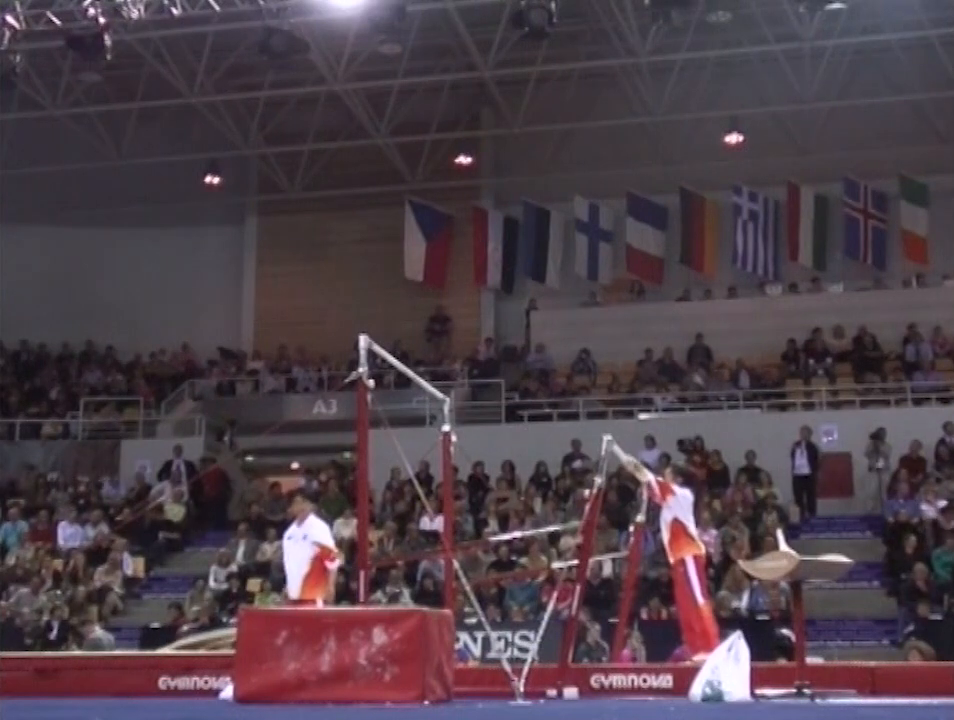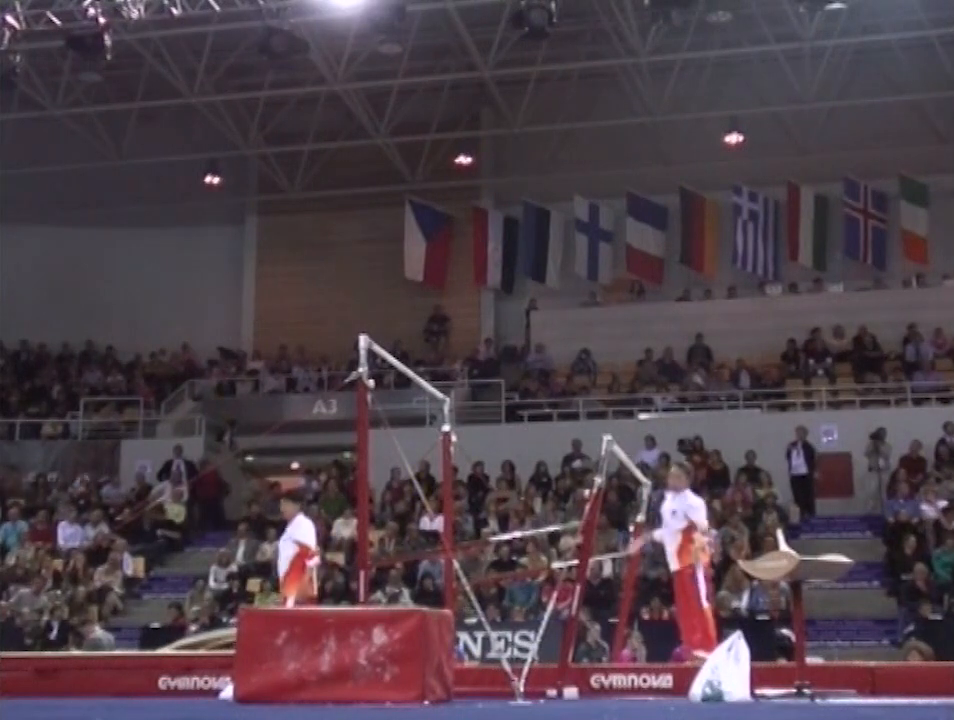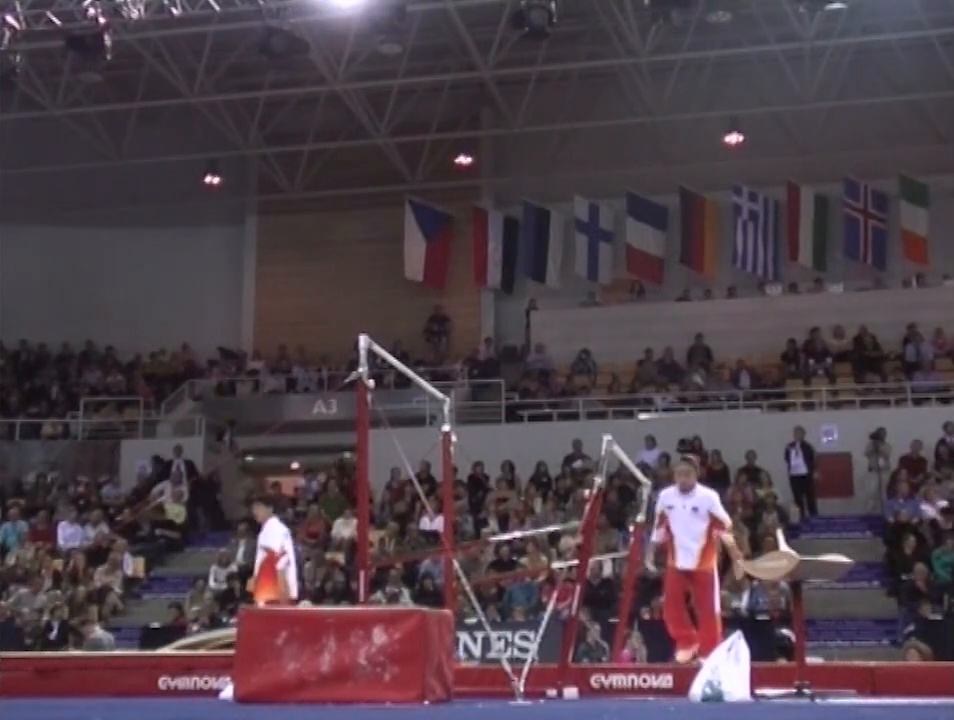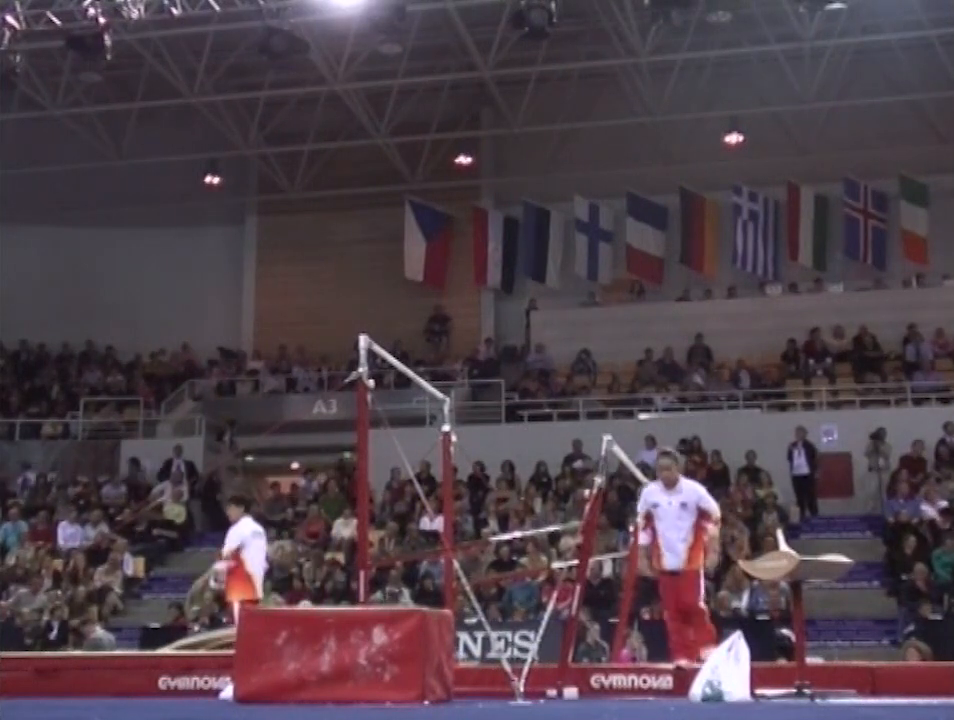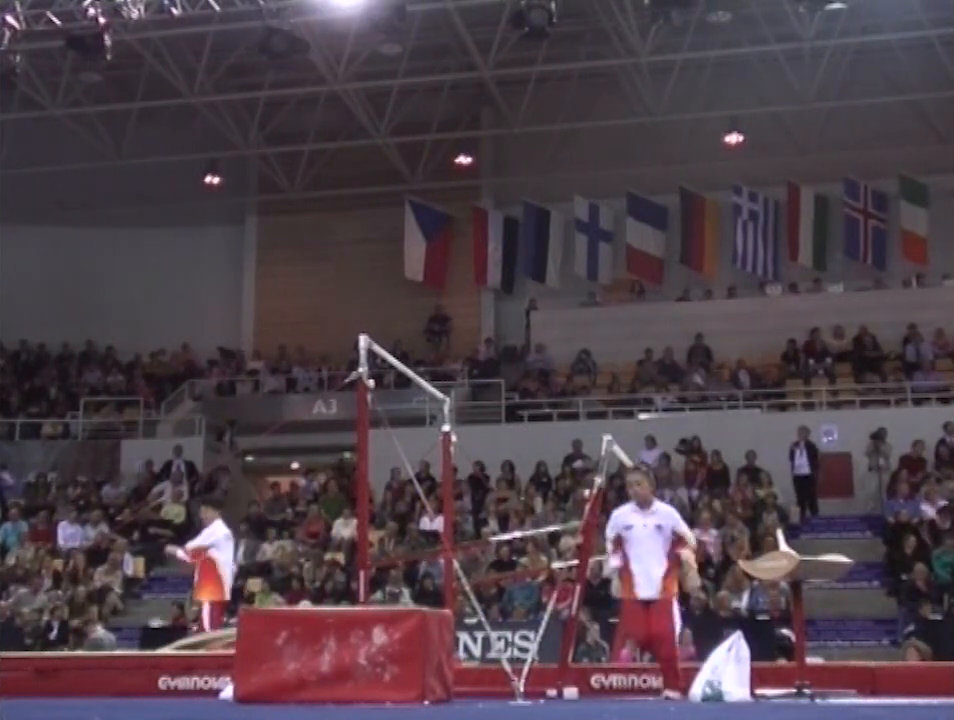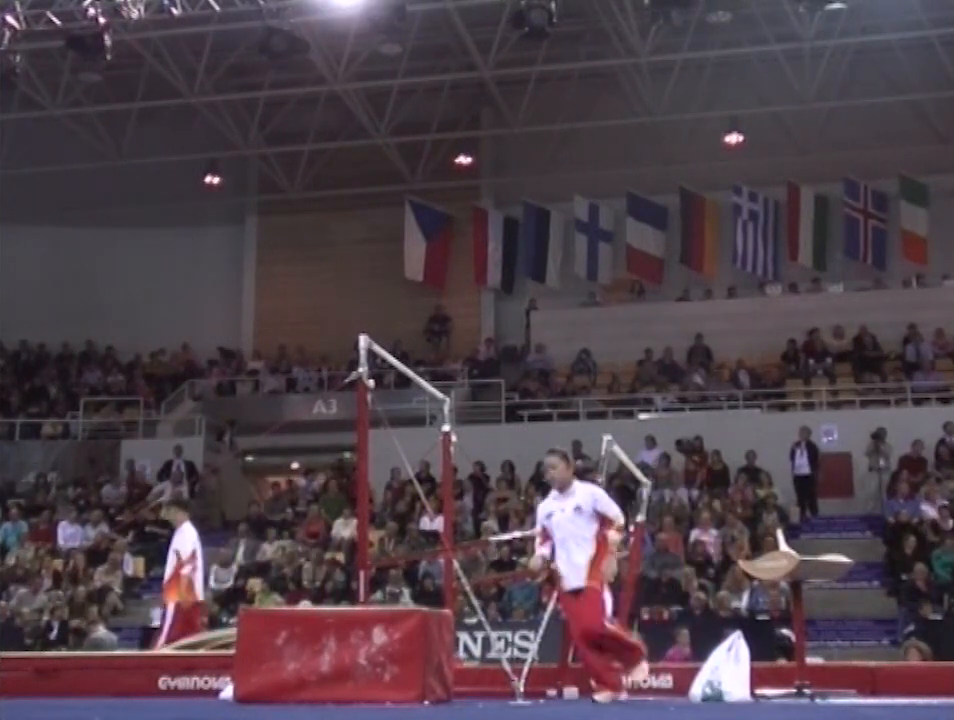
dt=0.4s
person 1, frame 1
left shoulder: (681, 495)
right shoulder: (670, 498)
left elbow: (656, 484)
right elbow: (654, 487)
left wrist: (637, 468)
right wrist: (637, 470)
left hip: (688, 554)
right hip: (679, 556)
left knee: (696, 599)
right knee: (685, 604)
left ankle: (709, 647)
right ankle: (696, 649)
person 1, frame 2
left shoulder: (692, 501)
right shoulder: (668, 501)
left elbow: (702, 530)
left wrist: (698, 556)
right wrist: (645, 539)
left hip: (692, 560)
right hip: (677, 562)
left knee: (698, 603)
right knee: (683, 608)
left ankle: (707, 647)
right ankle: (693, 648)
person 1, frame 3
left shoulder: (708, 497)
right shoulder: (665, 496)
left elbow: (724, 526)
right elbow: (660, 526)
left wrist: (736, 557)
right wrist: (651, 551)
left hip: (704, 560)
right hip: (677, 561)
left knee: (708, 608)
right knee: (671, 602)
left ankle: (709, 653)
right ankle: (686, 642)
person 1, frame 4
left shoulder: (695, 491)
right shoulder: (649, 493)
left elbow: (713, 518)
right elbow: (644, 525)
left wrist: (713, 550)
right wrist: (642, 557)
left hip: (691, 559)
right hip: (663, 560)
left knee: (691, 603)
right knee: (672, 608)
left ankle: (706, 642)
right ankle: (682, 654)
person 1, frame 5
left shoulder: (668, 514)
right shoulder: (619, 516)
left elbow: (687, 543)
right elbow: (614, 548)
right wrist: (617, 577)
left hip: (664, 586)
right hip: (633, 588)
left knee: (665, 636)
right knee: (640, 635)
left ankle: (673, 685)
right ankle: (668, 667)
person 1, frame 6
left shoulder: (592, 493)
right shoulder: (545, 506)
left elbow: (617, 523)
right elbow: (544, 540)
left wrist: (610, 557)
right wrist: (539, 557)
left hip: (595, 575)
right hip: (568, 579)
left knee: (595, 625)
right knee: (581, 635)
left ankle: (633, 656)
right ankle: (610, 686)
